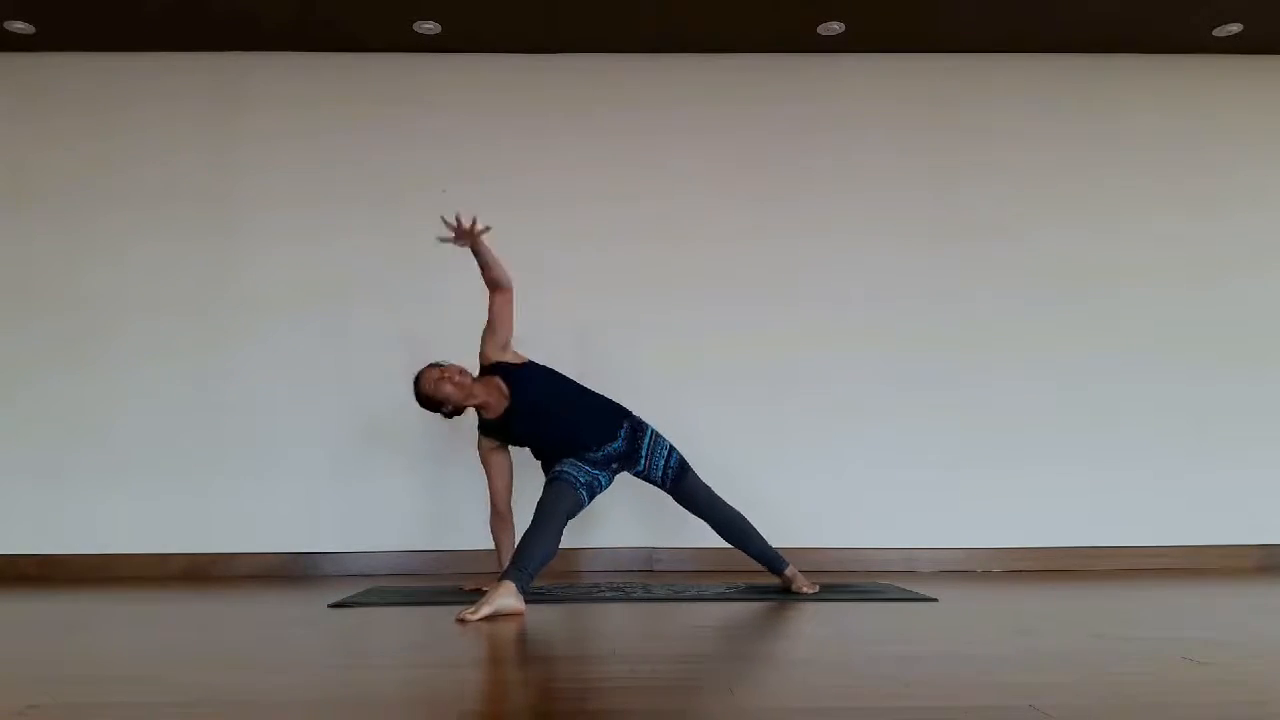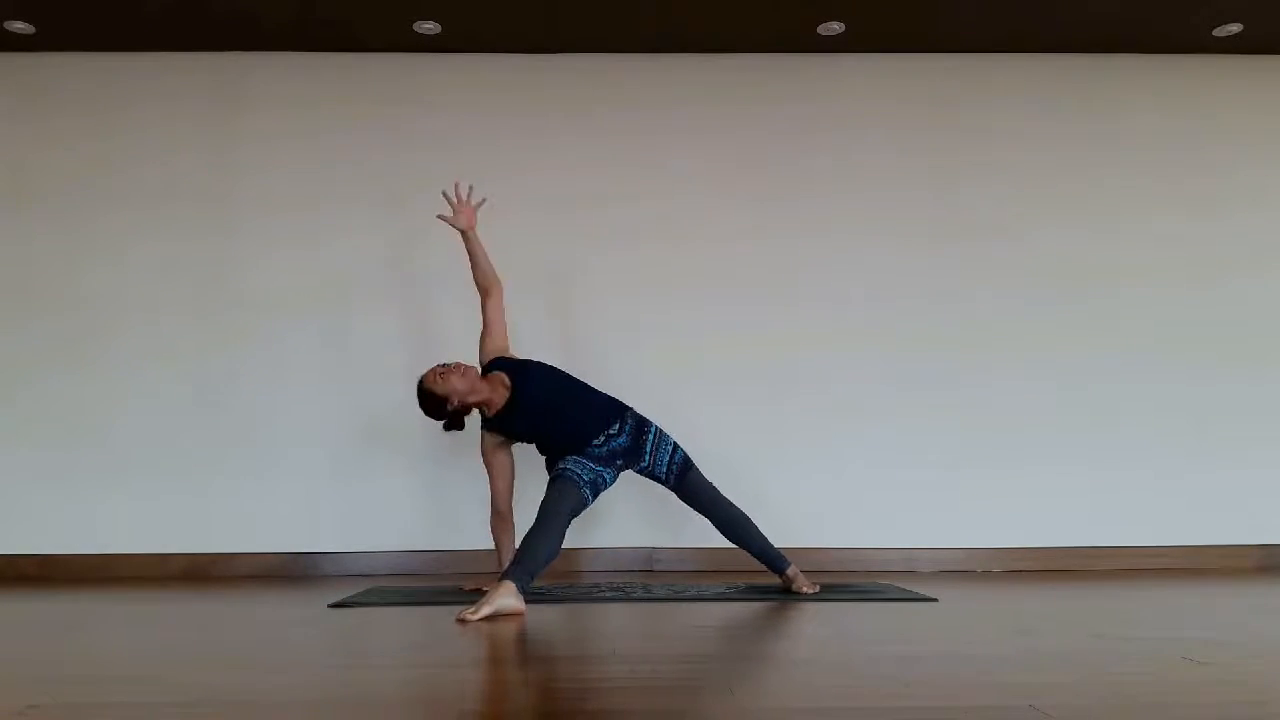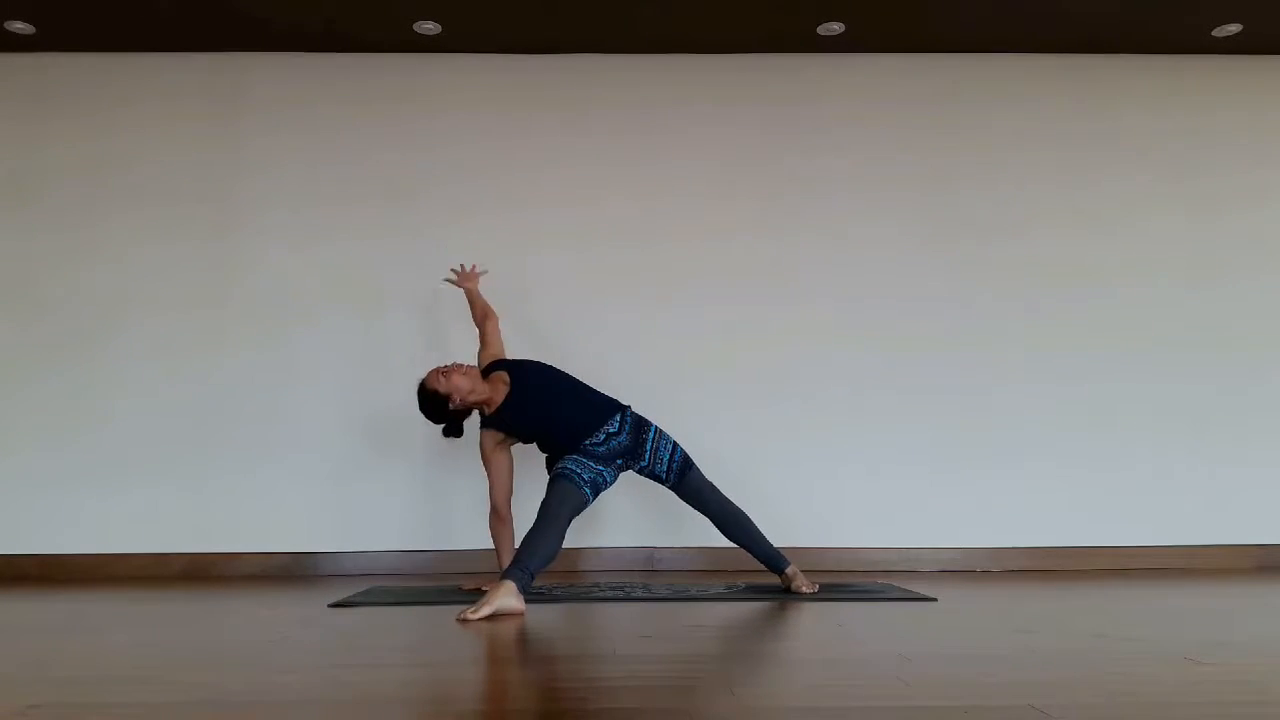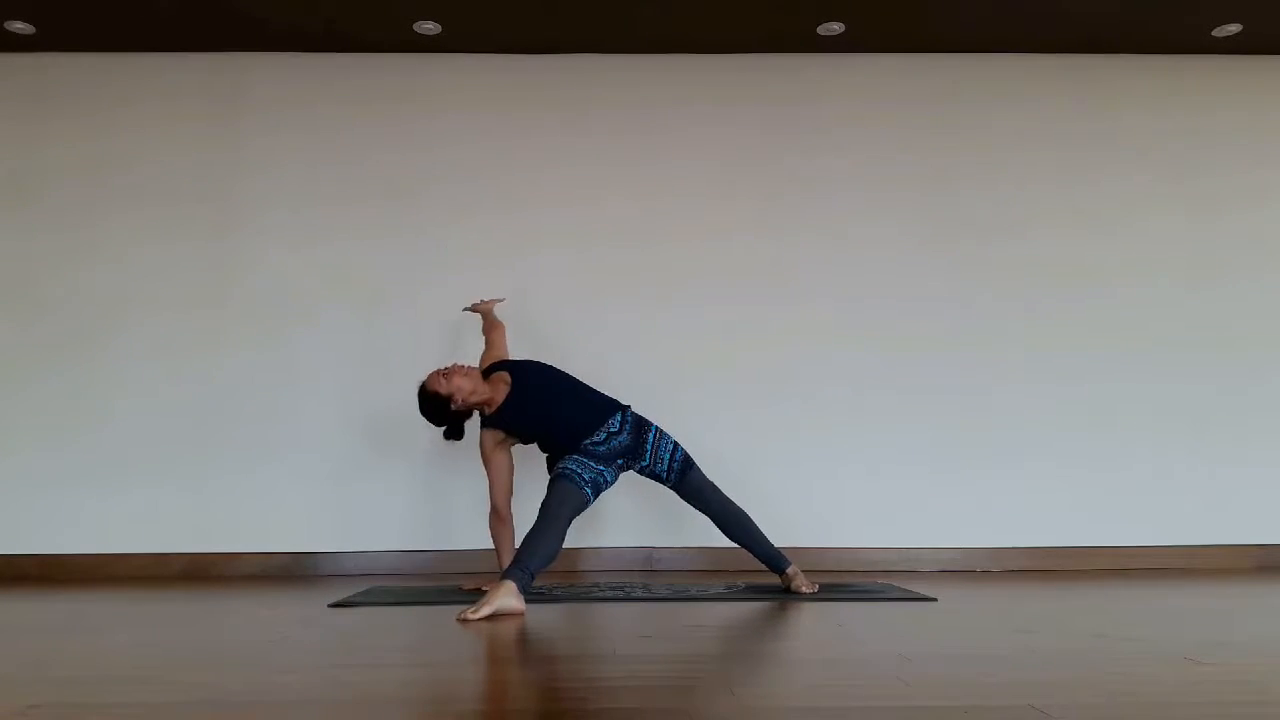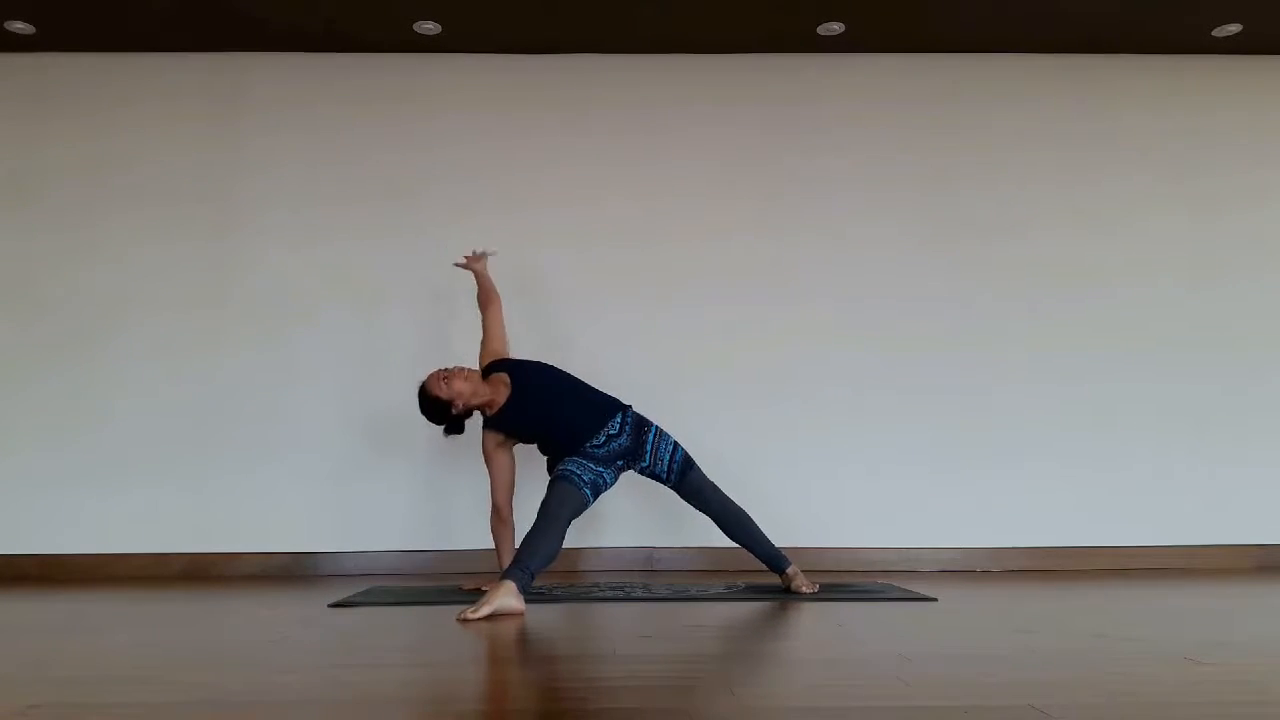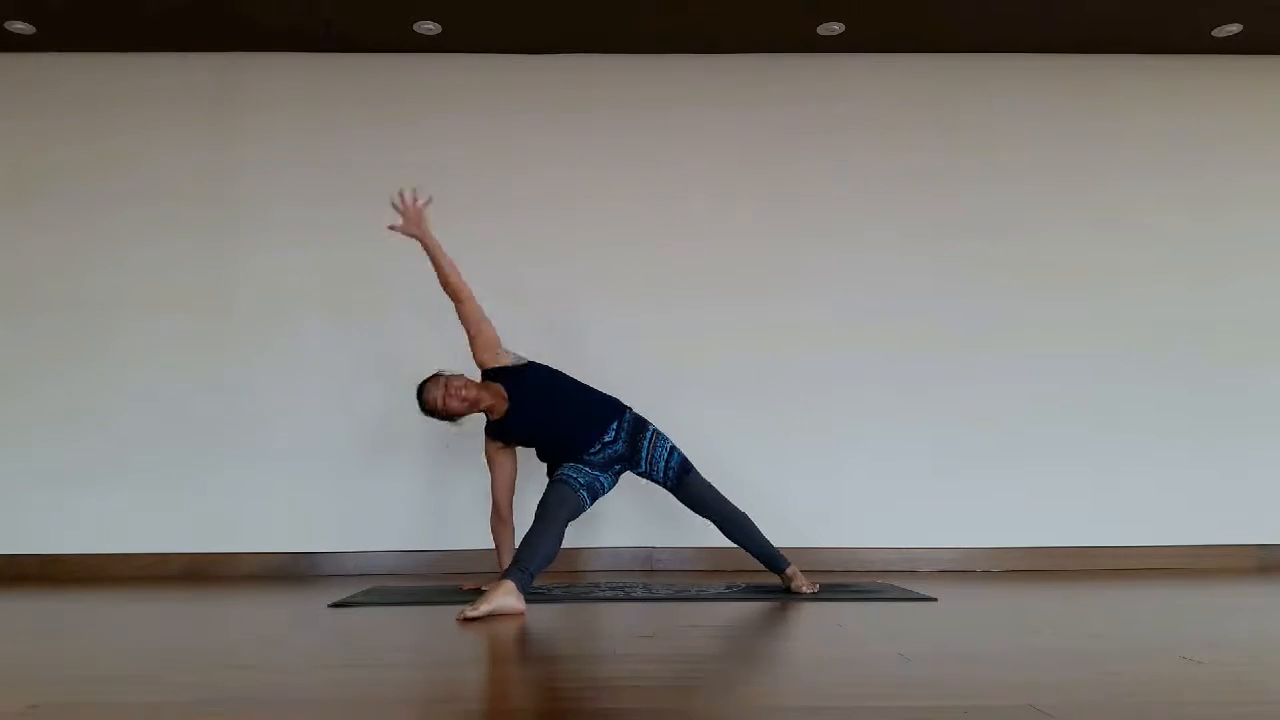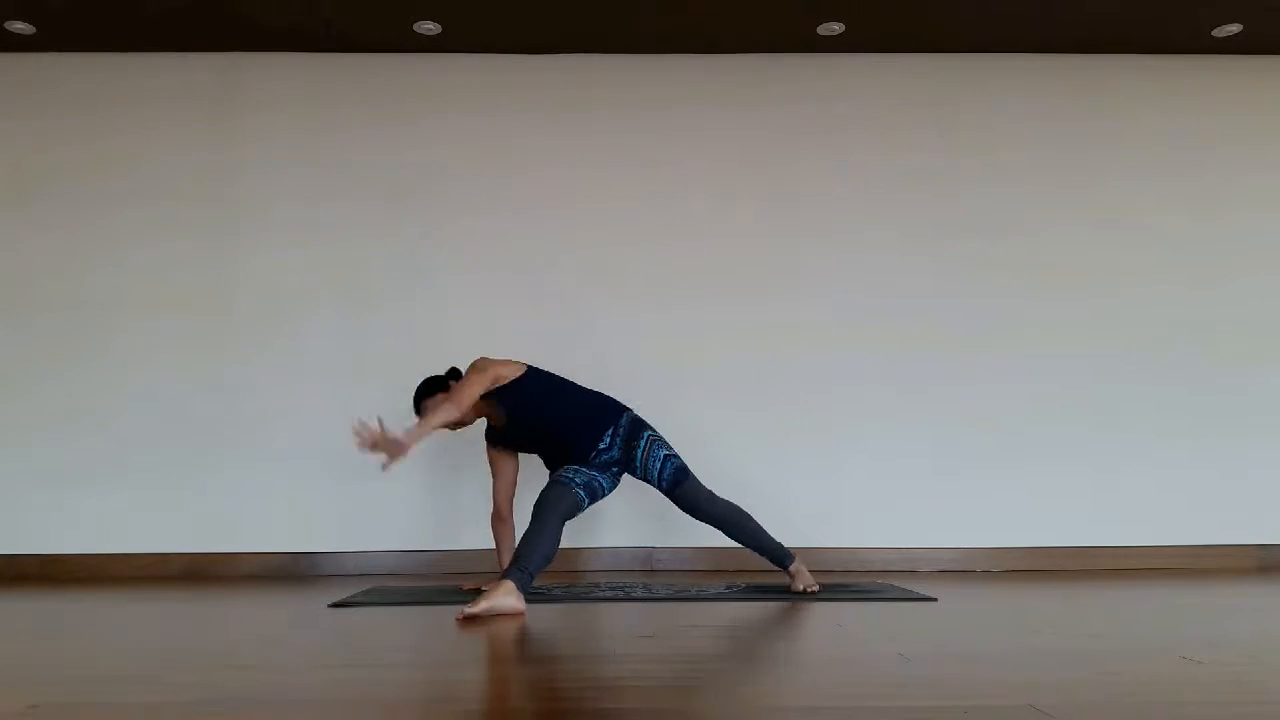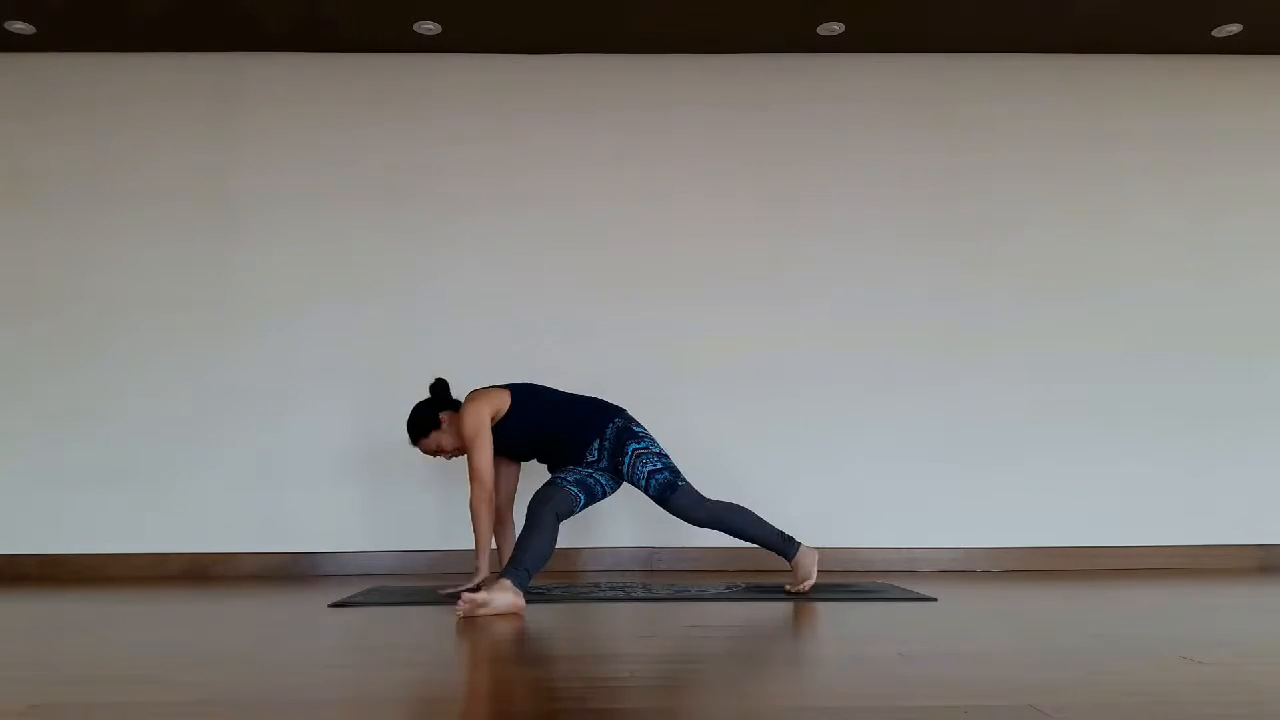
dt=0.1s
person 1, frame 1
left shoulder: (496, 363)
right shoulder: (490, 439)
left elbow: (502, 288)
right elbow: (501, 509)
left wrist: (476, 245)
right wrist: (505, 572)
left hip: (624, 431)
right hip: (579, 464)
left knee: (704, 503)
right knee: (550, 515)
left ankle: (784, 570)
right ankle: (509, 590)
person 1, frame 2
left shoulder: (496, 367)
right shoulder: (494, 437)
left elbow: (490, 290)
right elbow: (501, 507)
left wrist: (468, 226)
right wrist: (505, 561)
left hip: (623, 427)
right hip: (584, 459)
left knee: (706, 499)
right knee: (552, 515)
left ankle: (785, 569)
right ankle: (509, 588)
person 1, frame 3
left shoulder: (492, 369)
right shoulder: (493, 434)
left elbow: (487, 318)
right elbow: (500, 510)
right wrist: (506, 576)
left hip: (624, 427)
right hip: (583, 458)
left knee: (706, 497)
right knee: (554, 511)
left ankle: (785, 569)
right ankle: (508, 591)
person 1, frame 4
left shoulder: (494, 371)
right shoulder: (494, 443)
left elbow: (495, 327)
right elbow: (500, 512)
right wrist: (505, 577)
left hip: (623, 428)
right hip: (582, 459)
left knee: (707, 497)
right knee: (552, 513)
left ankle: (786, 570)
right ankle: (510, 593)
person 1, frame 5
left shoulder: (494, 367)
right shoulder: (496, 437)
left elbow: (491, 306)
right elbow: (501, 509)
left wrist: (479, 271)
right wrist: (506, 569)
left hip: (624, 426)
right hip: (585, 459)
left knee: (706, 495)
right knee: (554, 512)
left ankle: (786, 568)
right ankle: (509, 589)
person 1, frame 6
left shoulder: (498, 370)
right shoulder: (497, 442)
left elbow: (461, 299)
right elbow: (500, 507)
left wrist: (427, 238)
right wrist: (504, 569)
left hip: (625, 432)
right hip: (585, 466)
left knee: (706, 502)
right knee: (550, 518)
left ankle: (784, 569)
right ankle: (510, 589)
person 1, frame 7
left shoulder: (490, 372)
right shoulder: (498, 438)
left elbow: (456, 399)
right elbow: (502, 508)
left wrist: (409, 438)
right wrist: (505, 575)
left hip: (620, 430)
right hip: (582, 464)
left knee: (700, 501)
right knee: (548, 508)
left ankle: (789, 562)
right ankle: (509, 589)
person 1, frame 8
left shoulder: (476, 408)
right shoulder: (500, 445)
left elbow: (483, 489)
right elbow: (502, 509)
left wrist: (483, 571)
right wrist: (502, 574)
left hip: (615, 434)
right hip: (584, 463)
left knee: (691, 505)
right knee: (542, 510)
left ankle: (796, 553)
